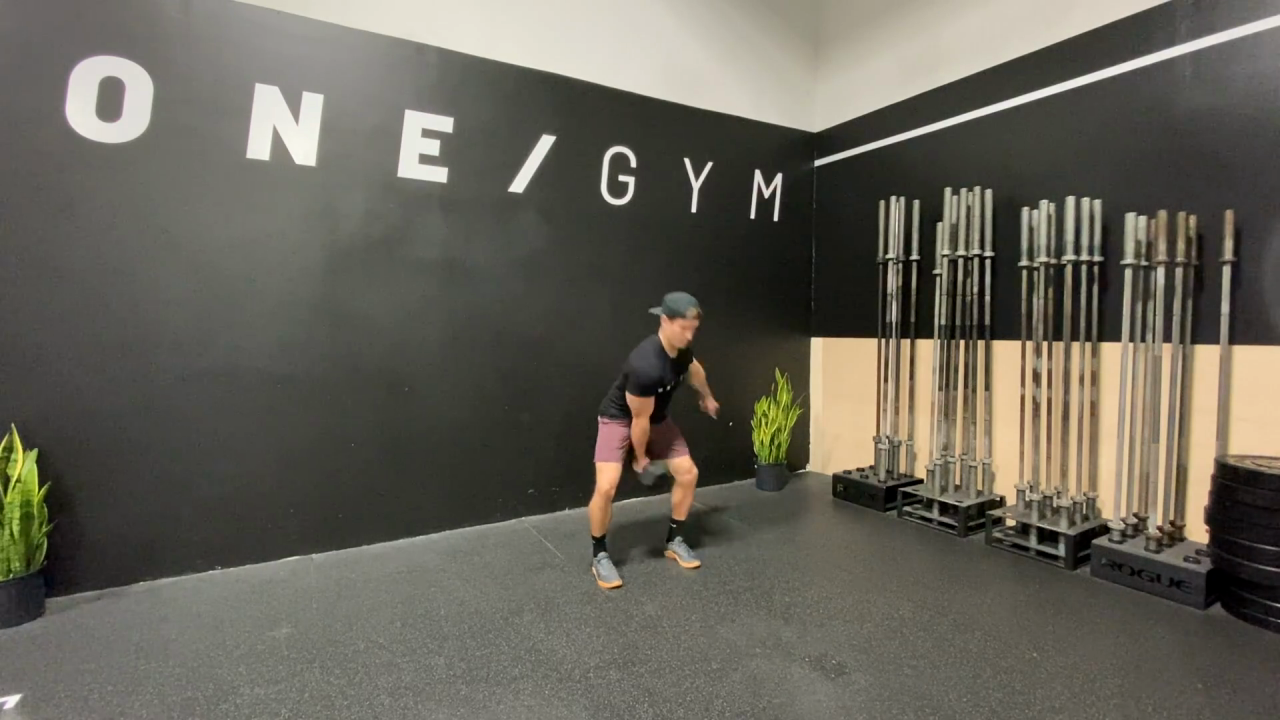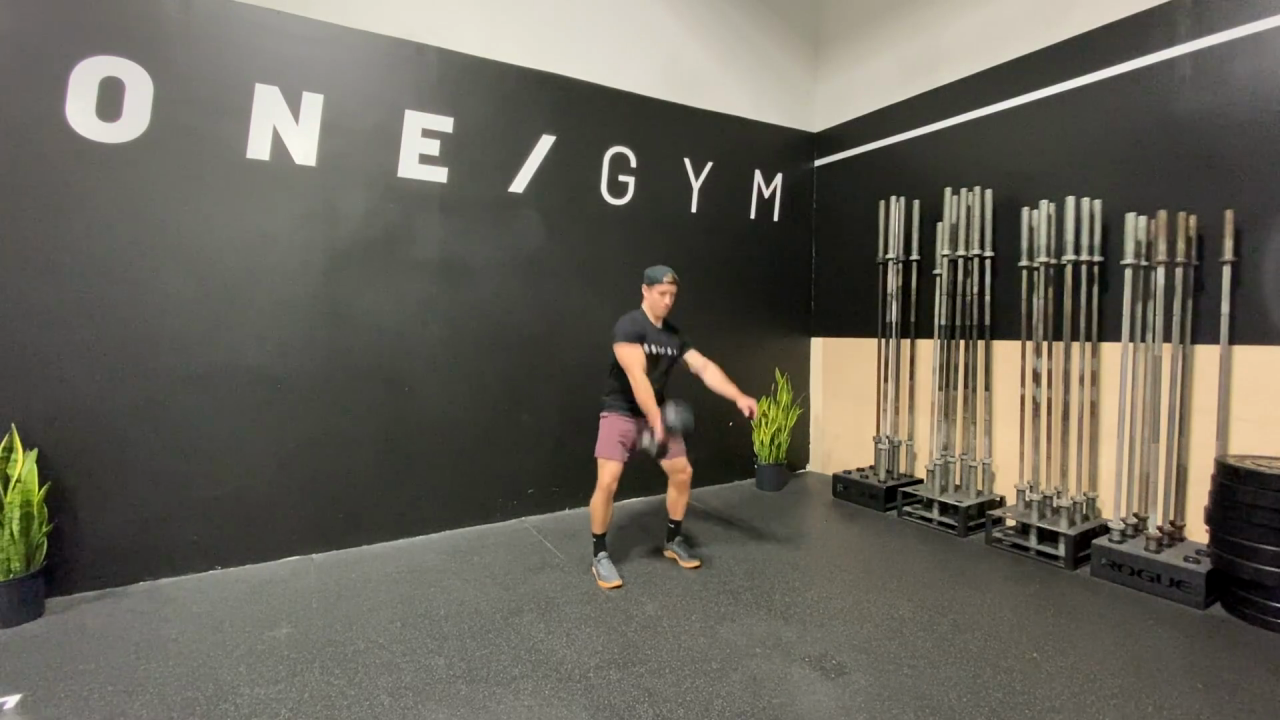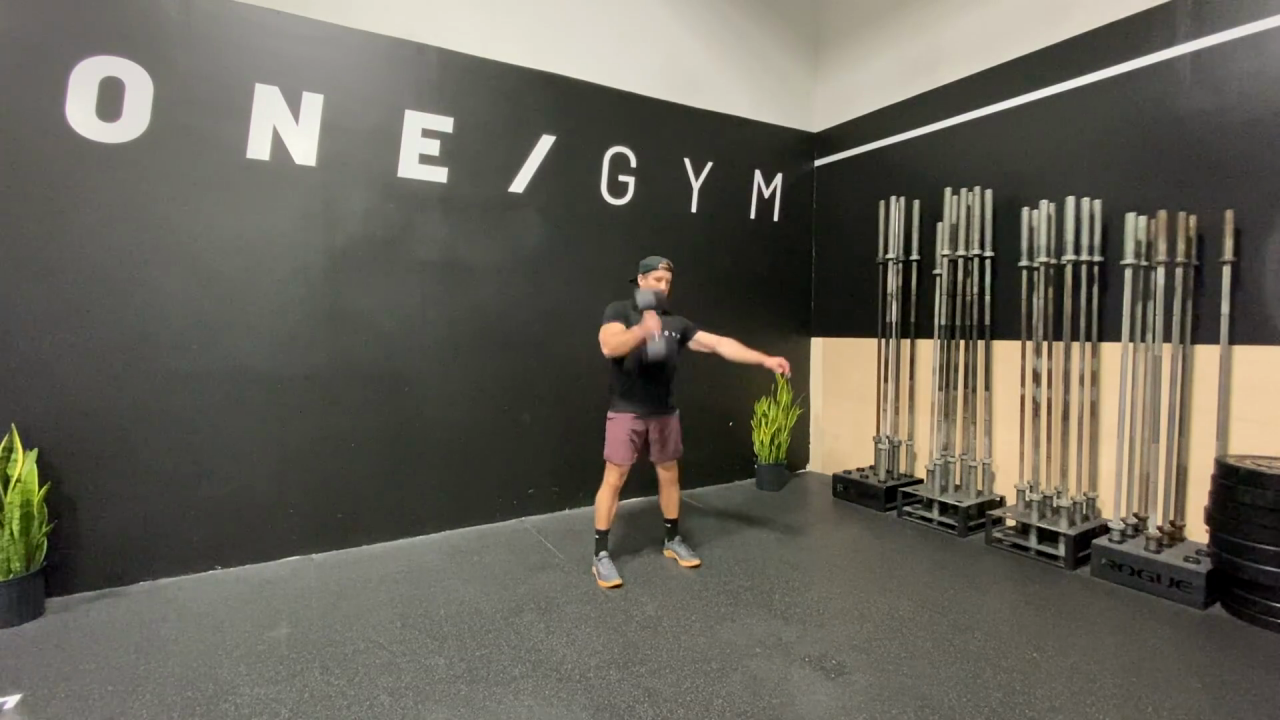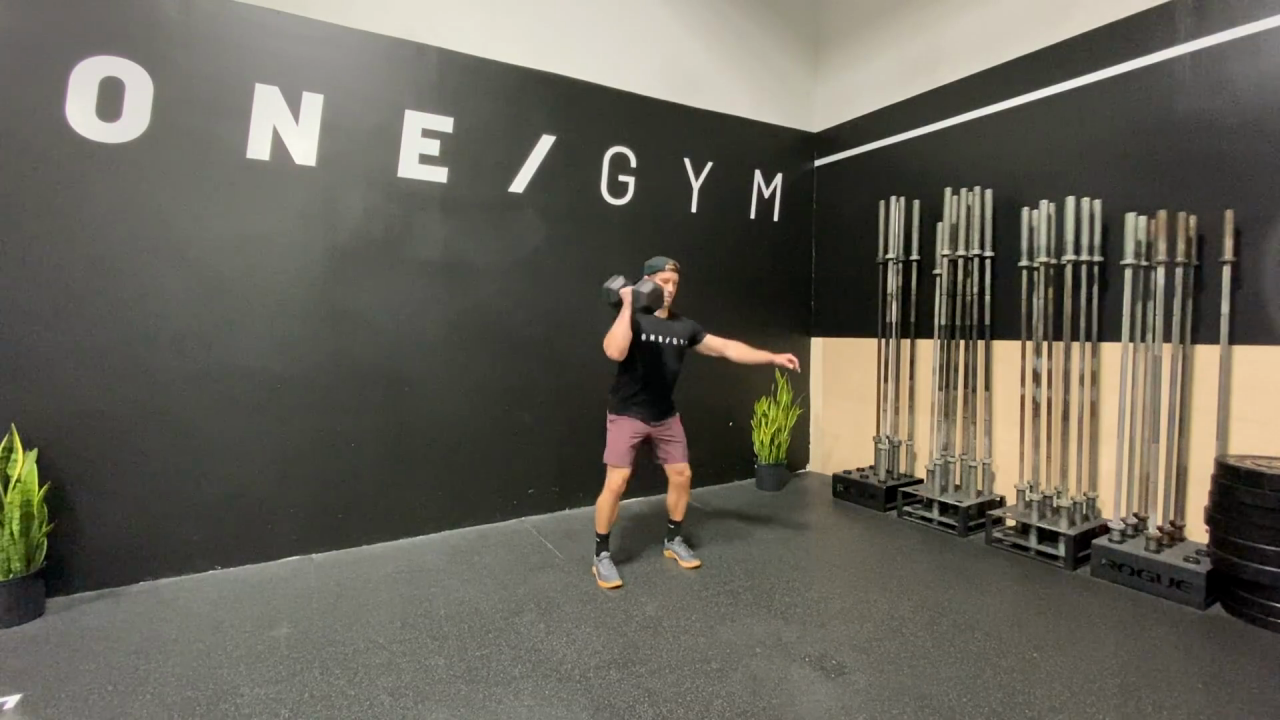
dt=0.2s
person 1, frame 1
left shoulder: (681, 347)
right shoulder: (645, 365)
left elbow: (694, 370)
right elbow: (639, 419)
left wrist: (707, 398)
right wrist: (641, 457)
left hip: (658, 419)
right hip: (619, 420)
left knee: (688, 474)
right knee: (606, 486)
left ankle: (675, 540)
right ankle: (600, 554)
person 1, frame 2
left shoulder: (673, 333)
right shoulder: (629, 326)
left elbow: (704, 368)
right elbow: (637, 379)
left wrist: (739, 398)
right wrist: (658, 422)
left hip: (655, 413)
right hip: (619, 414)
left knee: (682, 474)
right knee: (608, 482)
left ankle: (674, 541)
right ankle: (600, 554)
person 1, frame 3
left shoulder: (676, 322)
right shoulder: (620, 310)
left elbow: (718, 344)
right elbow: (609, 346)
left wrist: (764, 359)
right wrist: (643, 330)
left hip: (664, 411)
right hip: (626, 410)
left knee: (669, 475)
right knee: (614, 479)
left ankle: (672, 540)
right ankle: (601, 553)
person 1, frame 4
left shoulder: (684, 326)
right shoulder: (630, 319)
left elbow: (727, 347)
right elbow: (615, 351)
left wrist: (772, 357)
right wrist: (627, 306)
left hip: (665, 416)
right hip: (626, 415)
left knee: (681, 478)
right knee: (616, 485)
left ankle: (673, 540)
right ankle: (602, 554)
